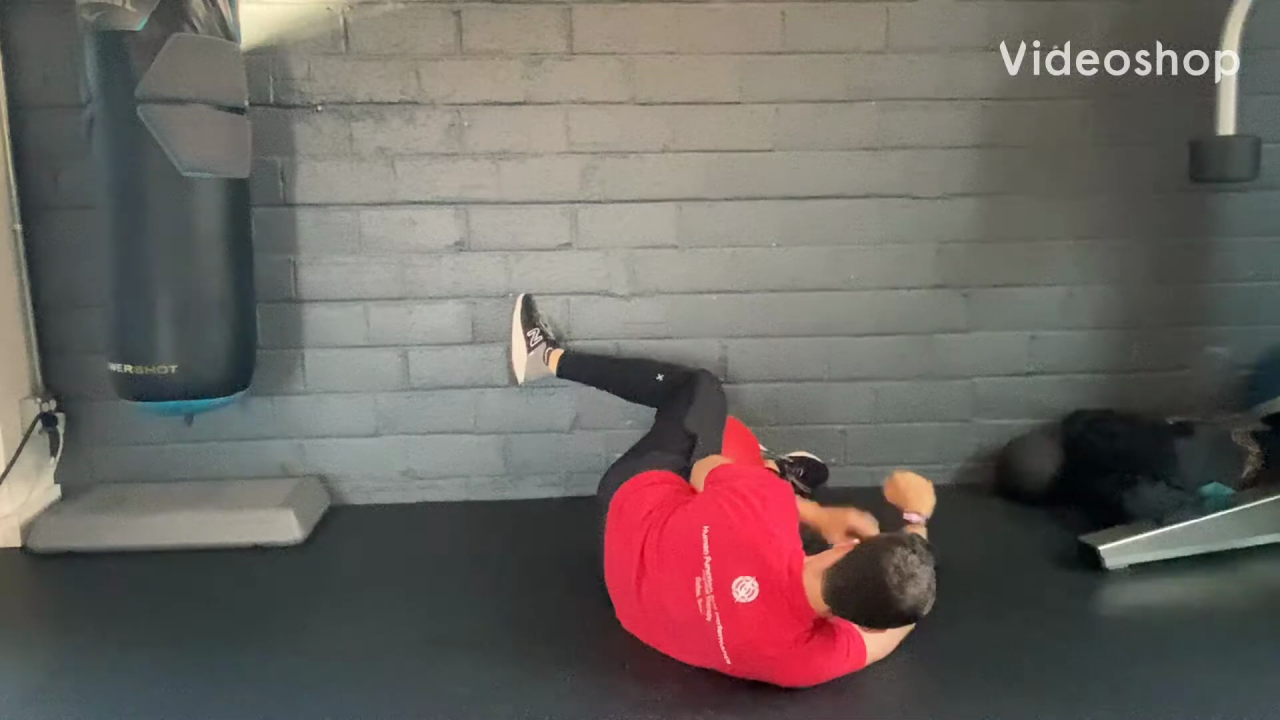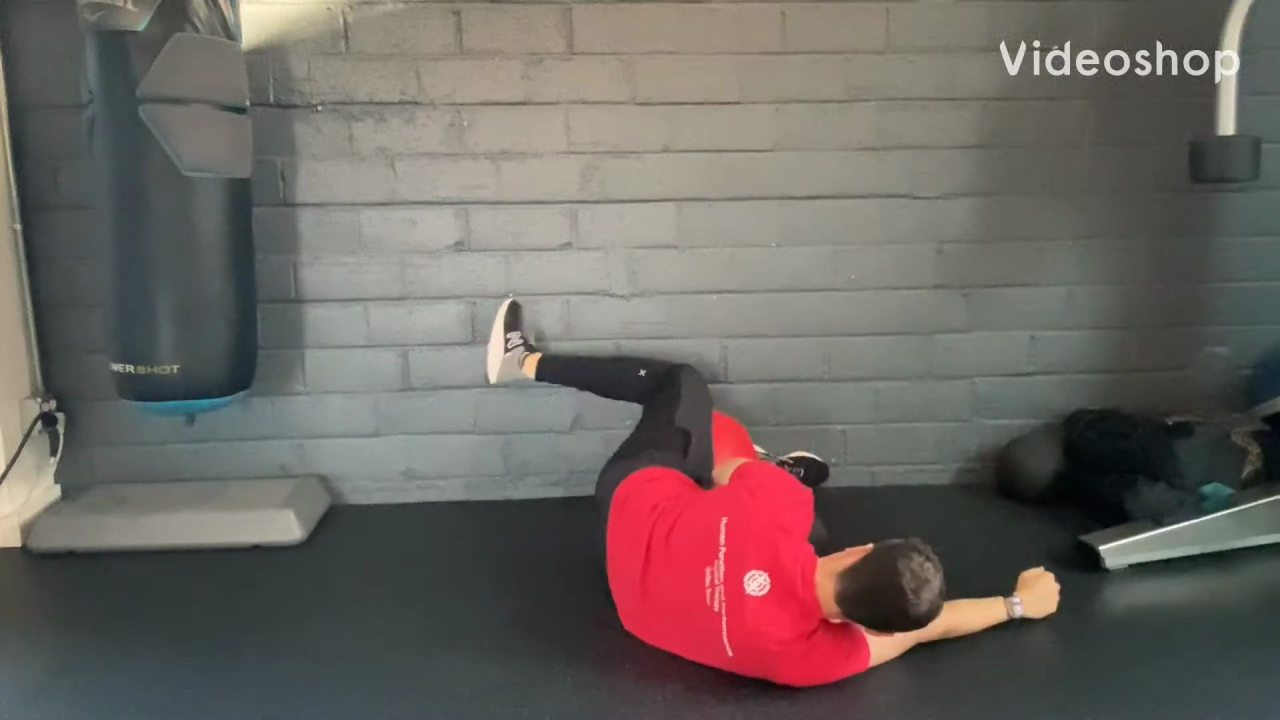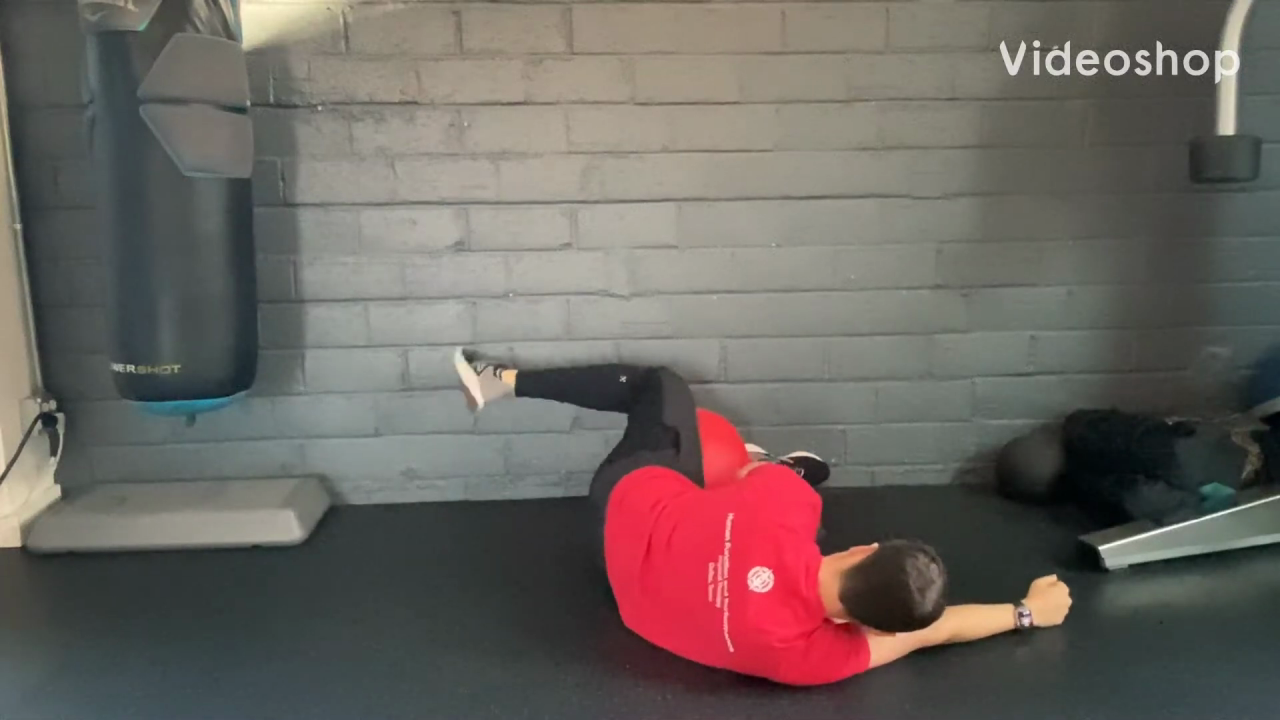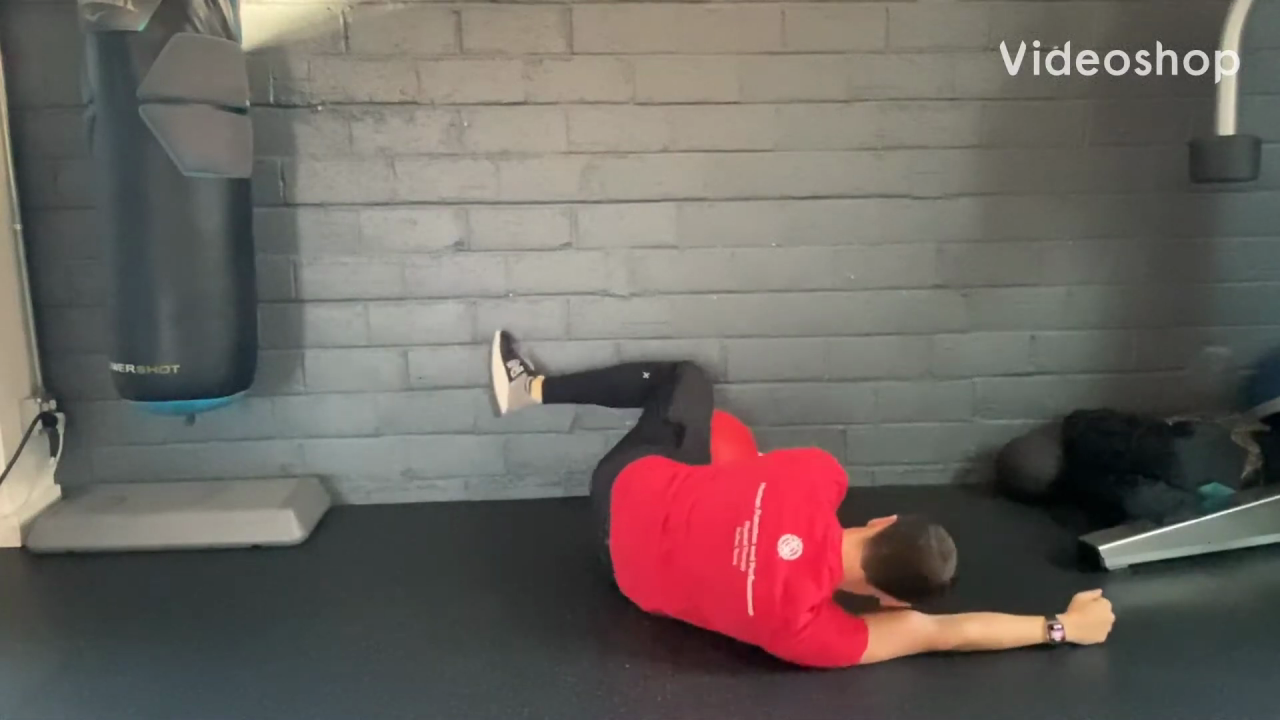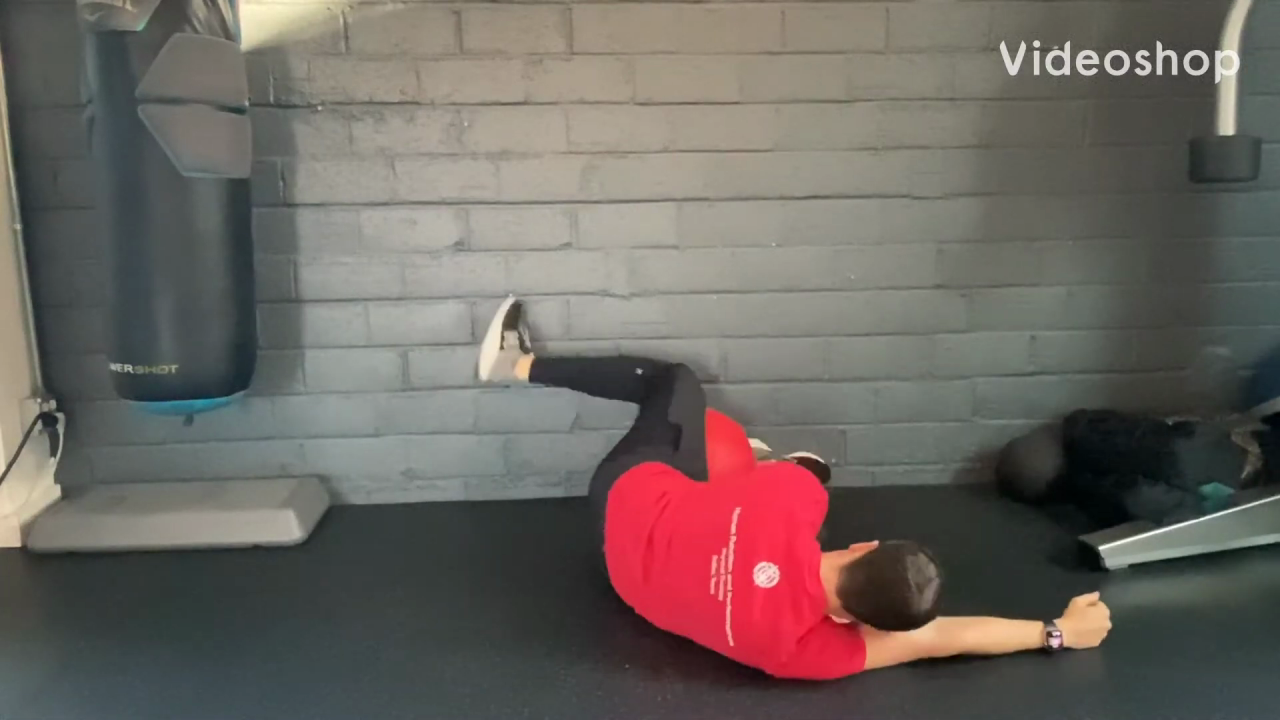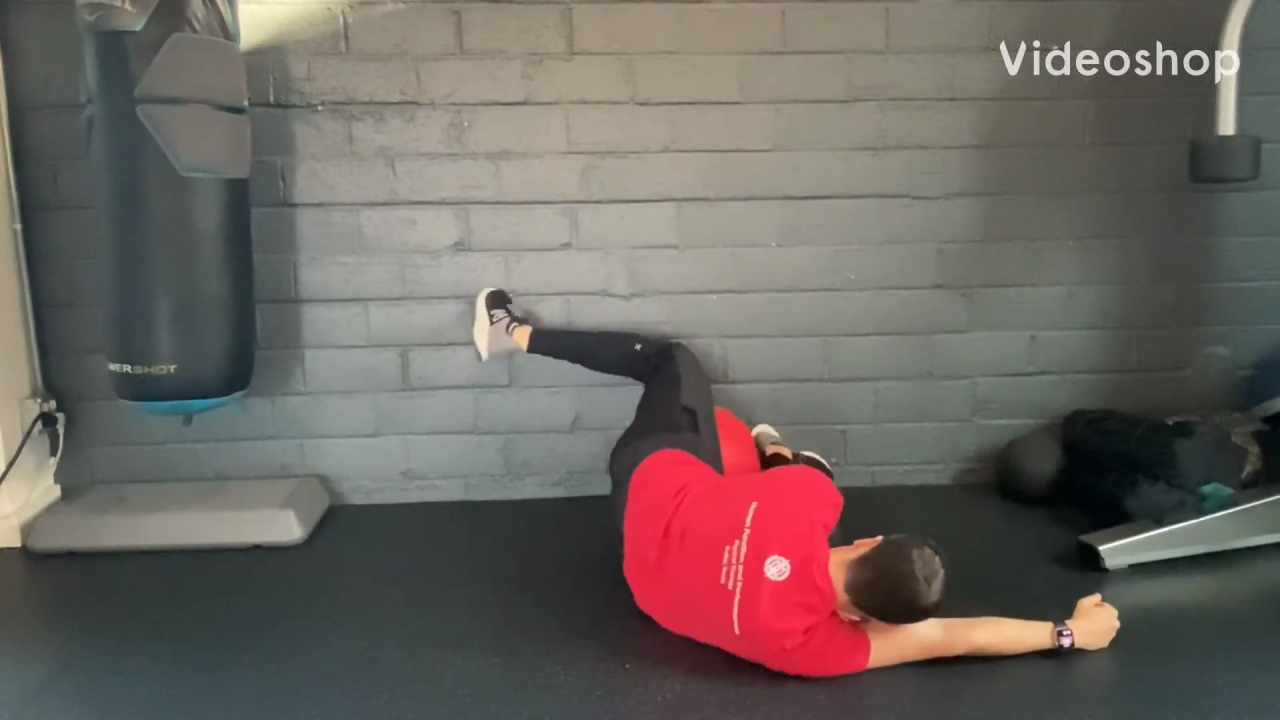
dt=0.5s
person 1, frame 1
left shoulder: (761, 505)
right shoulder: (809, 659)
left elbow: (705, 469)
right elbow: (894, 617)
left wrist: (820, 516)
right wrist: (915, 517)
left knee: (702, 386)
left ankle: (549, 358)
person 1, frame 2
left shoulder: (778, 504)
right shoulder: (803, 657)
left elbow: (725, 470)
right elbow: (923, 627)
right wrist: (1021, 602)
left hip: (636, 494)
left knee: (682, 380)
left ankle: (527, 362)
person 1, frame 3
left shoulder: (783, 503)
right shoulder: (803, 657)
right elbow: (931, 631)
right wrist: (1028, 612)
left hip: (634, 493)
left knee: (662, 384)
left ankle: (504, 381)
person 1, frame 4
left shoulder: (817, 475)
right shoulder: (803, 630)
right elbow: (942, 633)
right wrist: (1064, 627)
left hip: (637, 484)
right hip: (634, 544)
left knee: (684, 376)
left ankle: (530, 388)
person 1, frame 5
left shoulder: (788, 495)
right shoulder: (799, 651)
right elbow: (943, 640)
right wrist: (1062, 631)
left hip: (634, 489)
right hip: (641, 521)
left knee: (675, 380)
left ankle: (518, 362)
person 1, frame 6
left shoulder: (808, 498)
right shoulder: (803, 644)
right elbow: (952, 640)
right wrist: (1071, 632)
left hip: (657, 477)
left knee: (673, 359)
left ankle: (516, 334)
